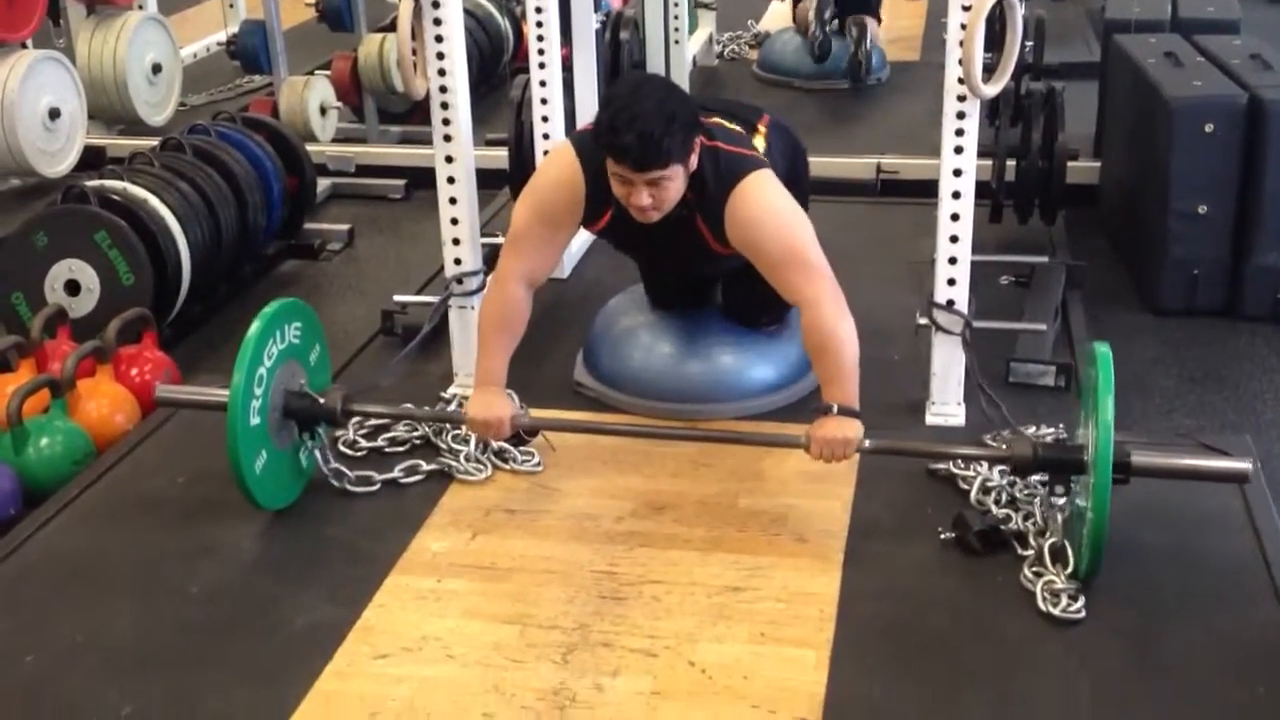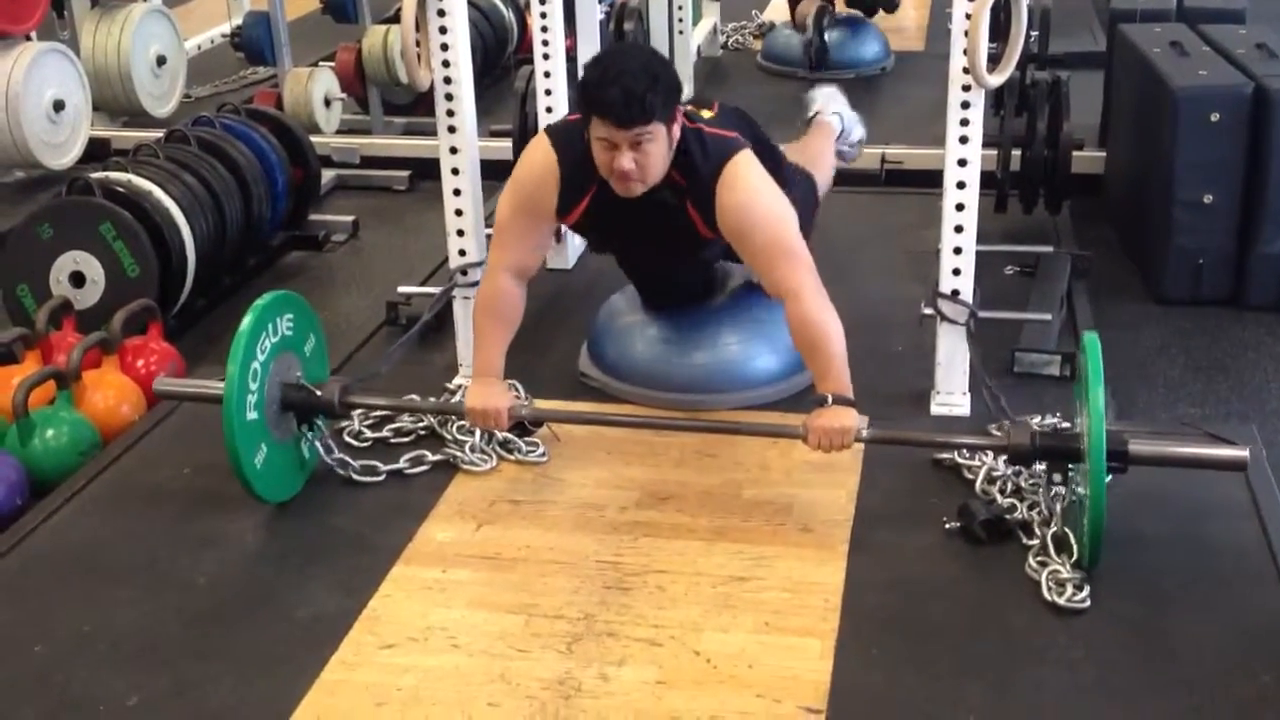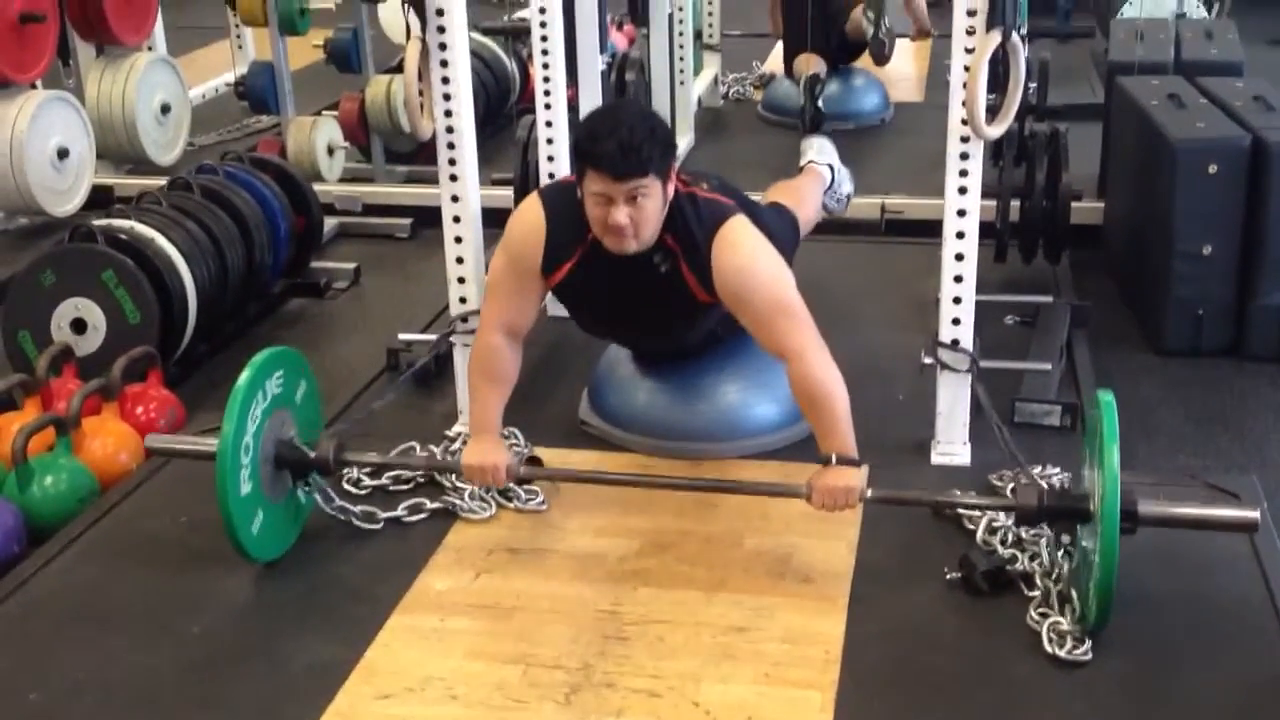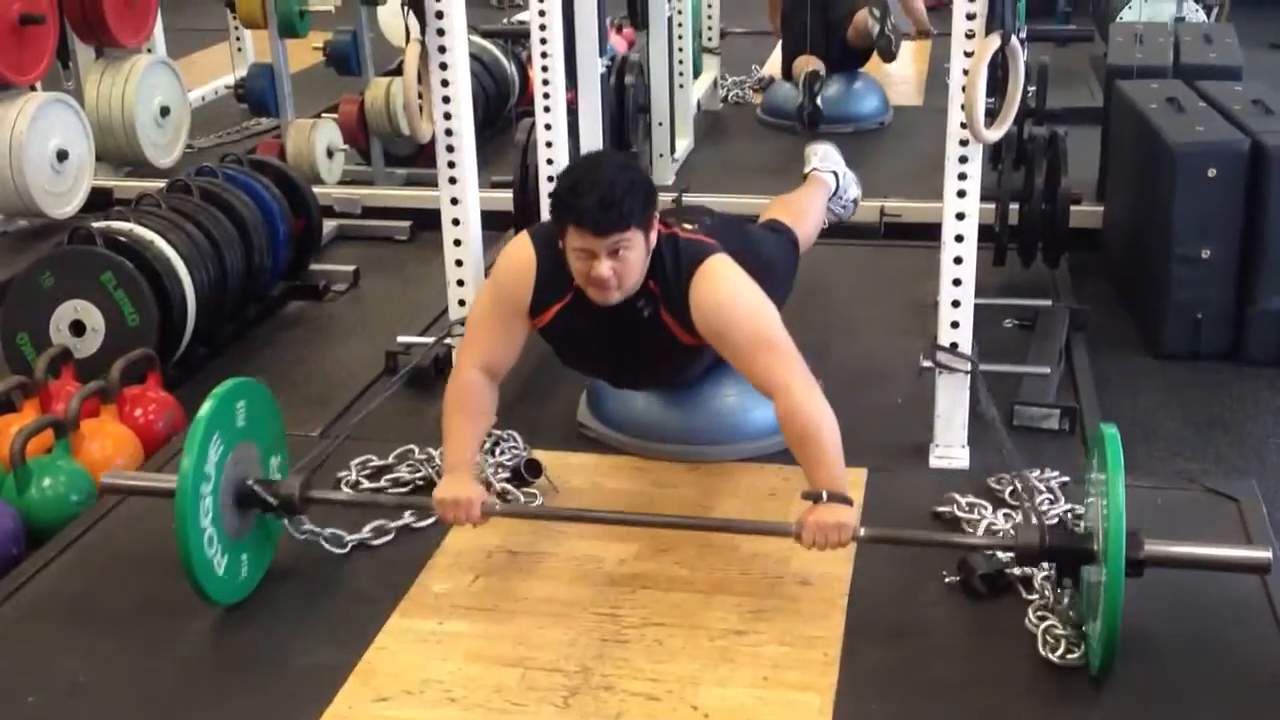
dt=0.4s
person 1, frame 1
left shoulder: (747, 190)
right shoulder: (572, 169)
left elbow: (819, 297)
right elbow: (515, 278)
left wrist: (840, 411)
right wrist: (488, 386)
left knee: (757, 315)
right knee: (673, 301)
person 1, frame 2
left shoulder: (733, 174)
right shoulder: (550, 162)
left elbow: (800, 291)
right elbow: (507, 272)
left wrist: (836, 400)
right wrist: (487, 379)
left knee: (794, 221)
right knee: (671, 303)
left ankle: (830, 122)
person 1, frame 3
left shoulder: (726, 239)
right shoulder: (540, 224)
left elbow: (802, 351)
right elbow: (499, 333)
left wrist: (840, 460)
right wrist: (484, 436)
left knee: (779, 224)
left ankle: (820, 170)
person 1, frame 4
left shoulder: (710, 280)
right shoulder: (528, 265)
left elbow: (792, 386)
right elbow: (476, 371)
left wrist: (831, 498)
right wrist: (459, 473)
left hip: (730, 257)
left knee: (776, 239)
left ankle: (824, 176)
